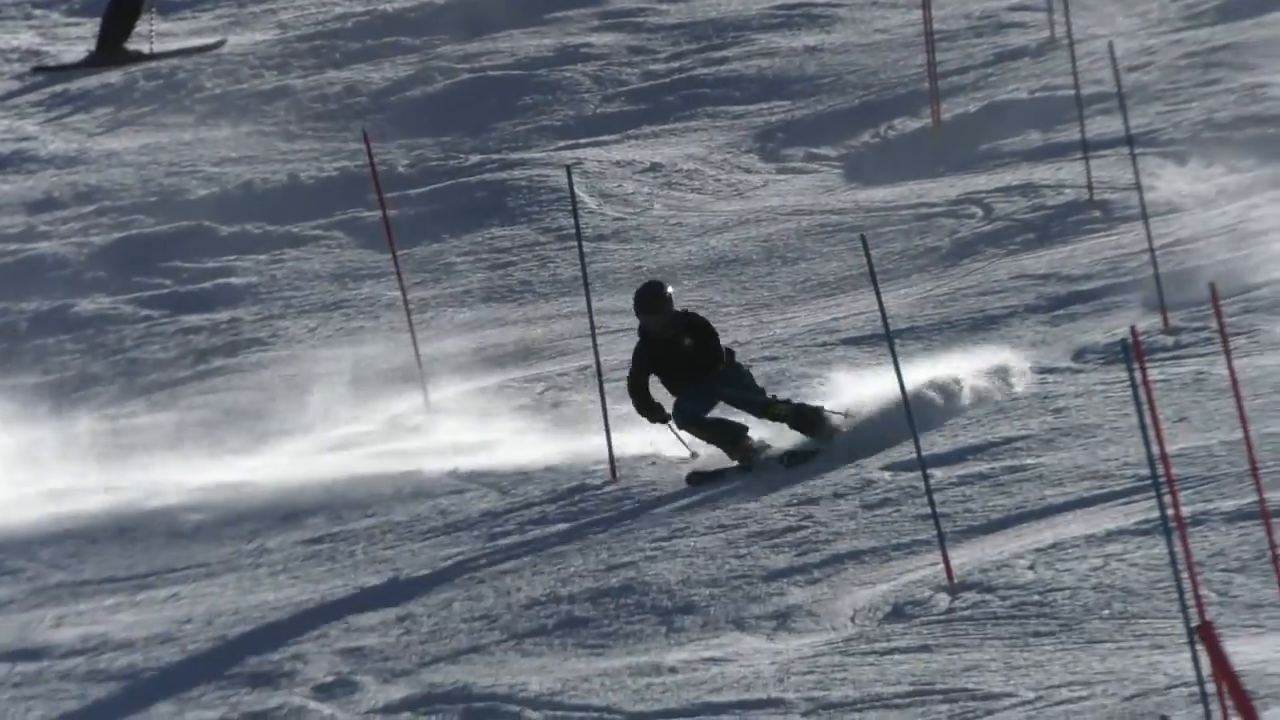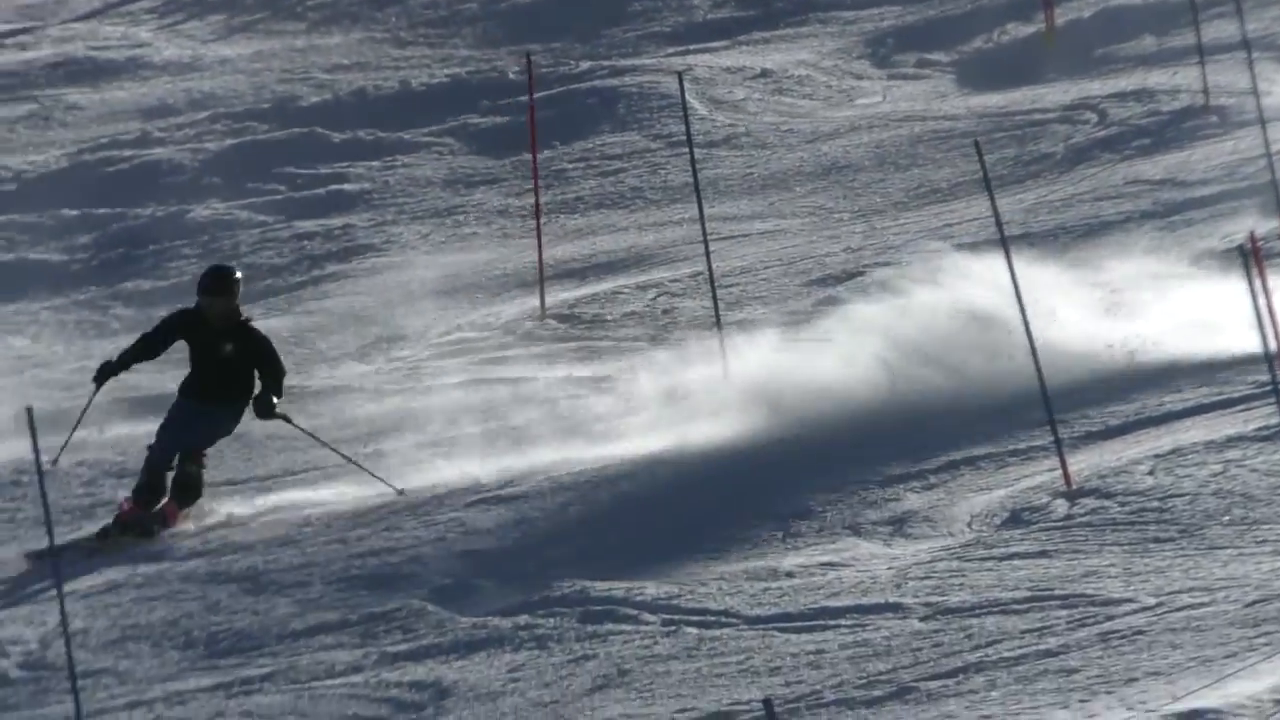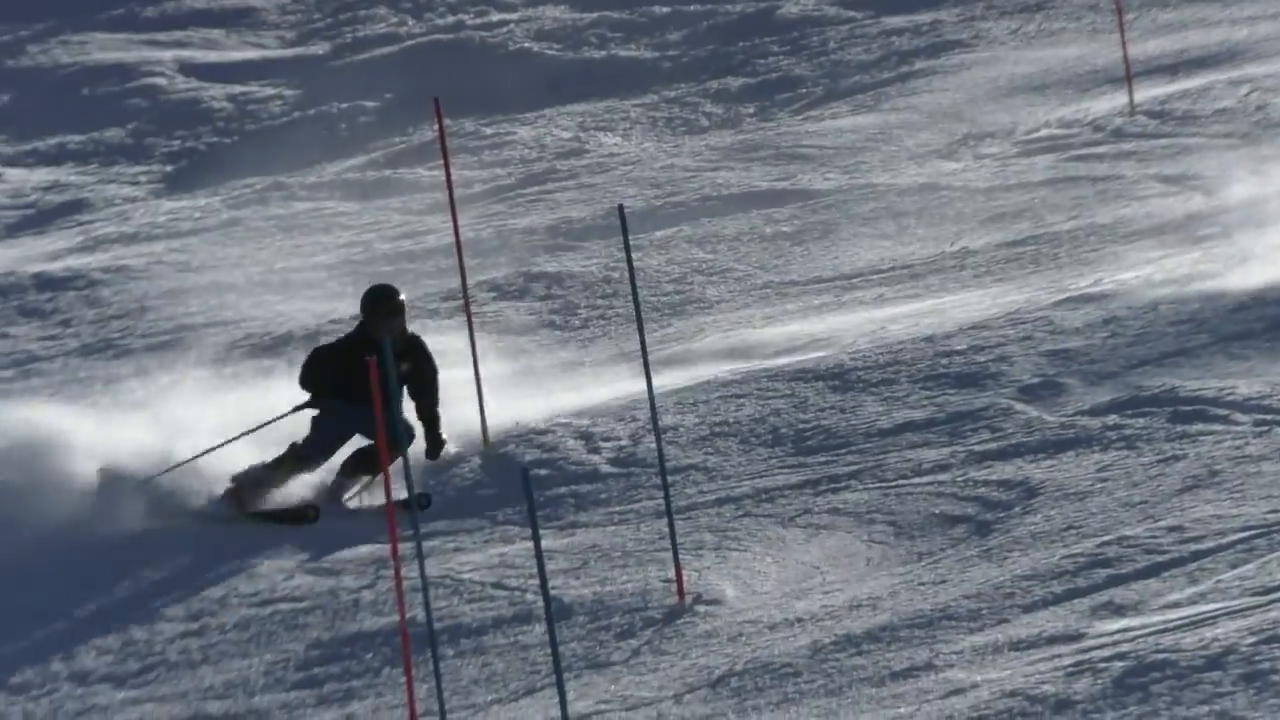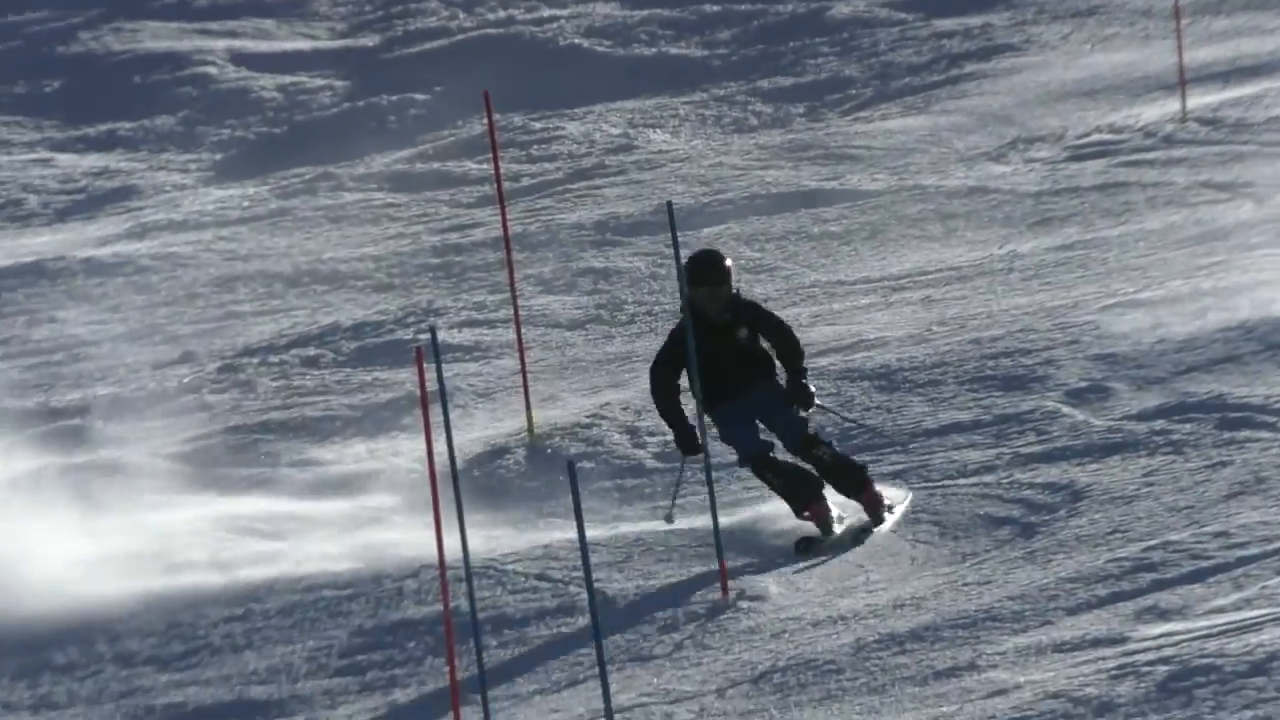
dt=0.7s
person 1, frame 1
left shoulder: (689, 323)
right shoulder: (645, 351)
left elbow: (715, 350)
right elbow: (636, 386)
left wrist: (705, 375)
right wrist: (651, 409)
left hip: (722, 374)
right hip: (693, 392)
left knee: (763, 406)
right knee: (684, 417)
left ankle: (820, 424)
right ankle: (744, 446)
person 1, frame 2
left shoulder: (245, 335)
right shoulder: (189, 321)
left elbow: (273, 368)
right elbow: (152, 340)
left wrist: (269, 396)
right wrist: (117, 365)
left hip: (226, 406)
right hip: (193, 398)
left knee: (190, 450)
right knee: (161, 453)
left ankle: (173, 508)
right ankle: (140, 508)
person 1, frame 3
left shoulder: (412, 349)
right shoulder: (352, 345)
left elbow: (426, 389)
right elbow: (314, 368)
left wrist: (432, 430)
right wrist: (320, 394)
right hip: (342, 406)
left knee: (403, 436)
right knee: (309, 456)
left ankle: (341, 486)
right ankle: (241, 490)
person 1, frame 4
left shoulder: (744, 310)
right shoulder: (686, 335)
left elbow: (785, 339)
right elbow: (662, 381)
left wrist: (797, 379)
right wrist: (683, 430)
left hip: (762, 388)
right hip: (725, 405)
left knee: (803, 443)
right knee: (756, 457)
left ankle: (866, 492)
right ankle: (815, 507)
